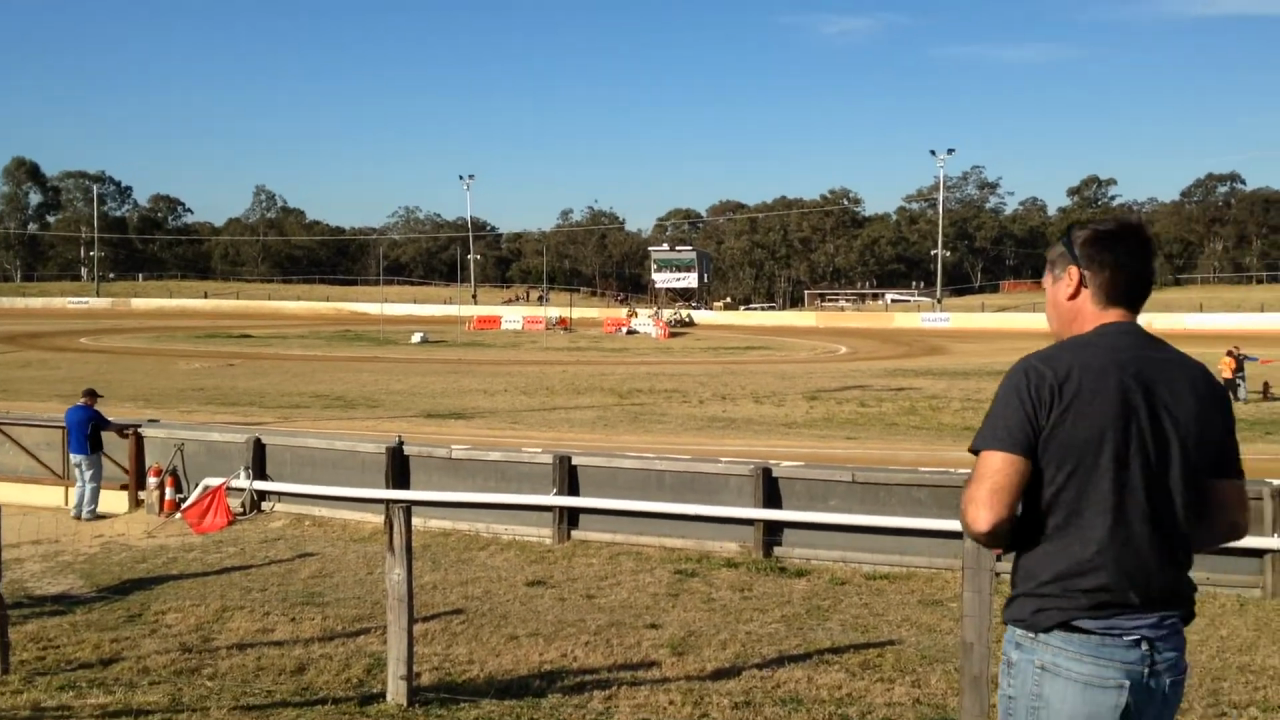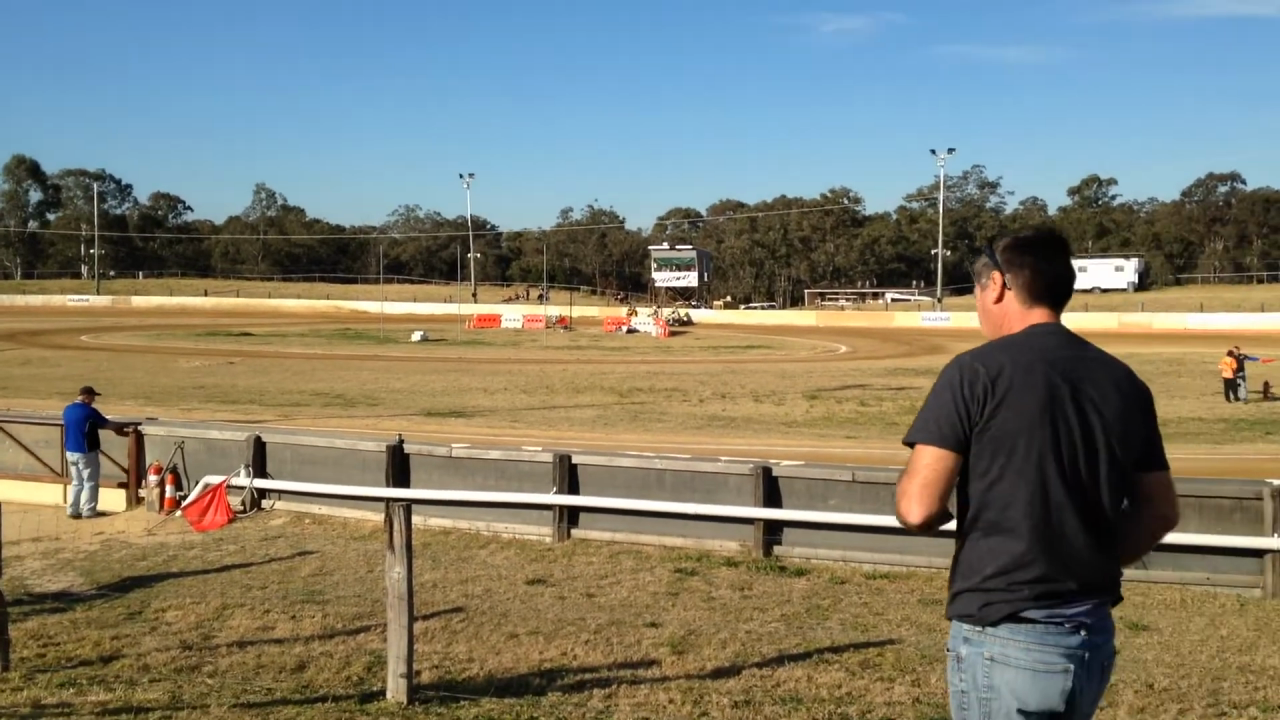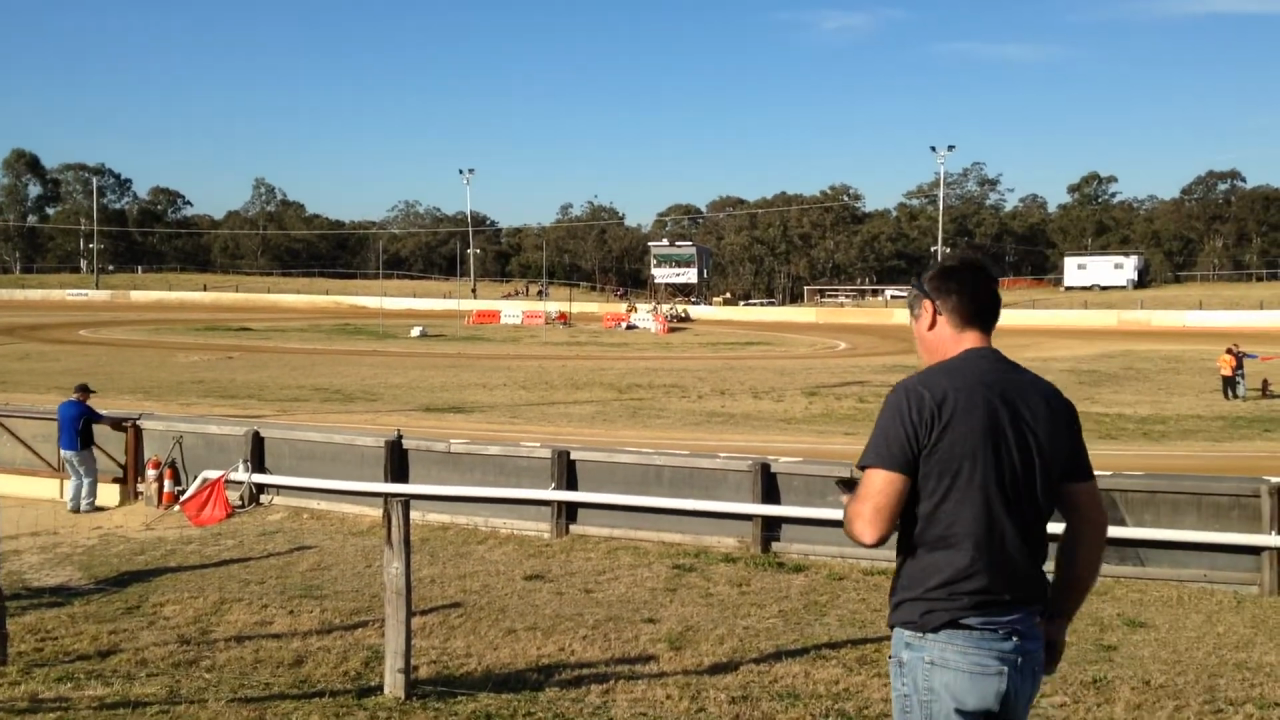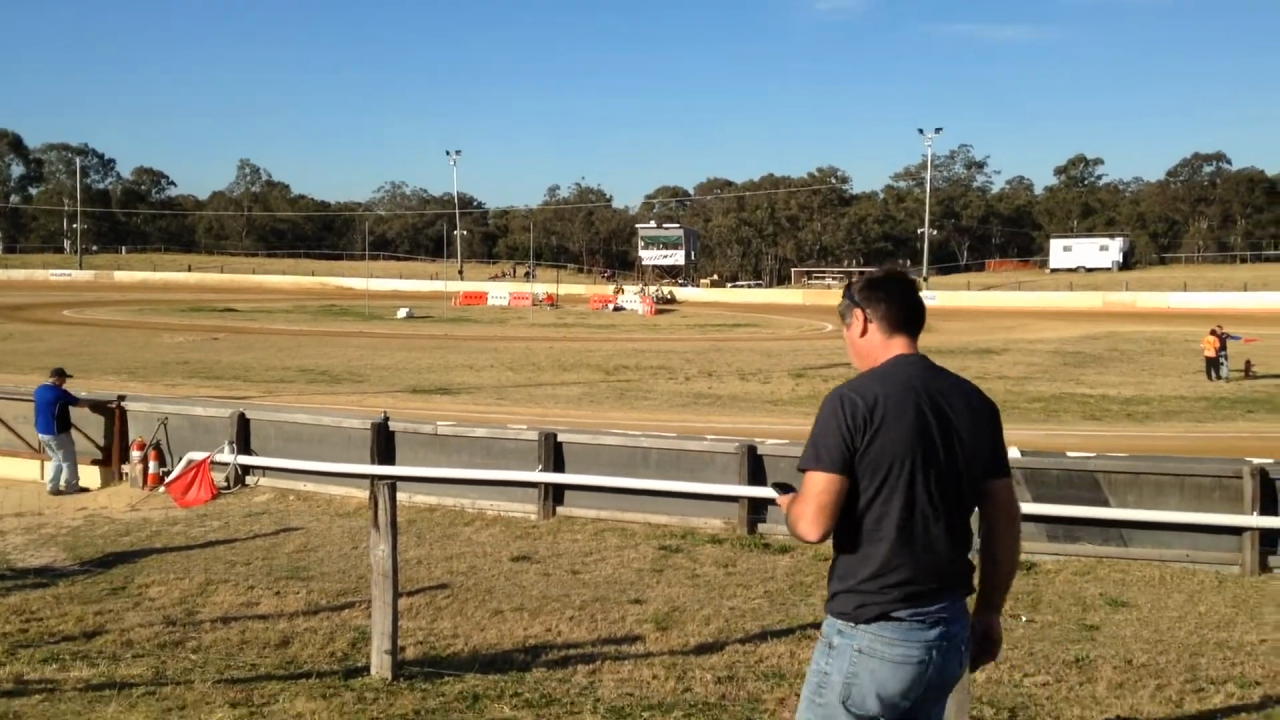
dt=0.2s
person 1, frame 1
left shoulder: (1041, 374)
right shoulder: (1199, 384)
left elbow: (985, 514)
right elbow: (1230, 520)
left hip: (1059, 650)
right hip: (1160, 651)
person 1, frame 2
left shoulder: (976, 372)
right shoulder: (1123, 382)
left elbow: (918, 506)
right elbow: (1159, 512)
left wrist: (949, 514)
left hip: (1003, 639)
right hip: (1091, 637)
person 1, frame 3
left shoulder: (920, 396)
right shoulder: (1050, 401)
left elbow: (870, 525)
right elbow: (1090, 524)
left wrist: (852, 505)
right wrist: (1056, 619)
left hip: (942, 643)
right hip: (1023, 643)
person 1, frame 4
left shoulder: (854, 400)
right shoulder: (975, 403)
left elbow: (813, 523)
right elbow: (1004, 519)
left wrist: (791, 504)
right wrist: (988, 613)
left hip: (870, 632)
right hip: (948, 629)
